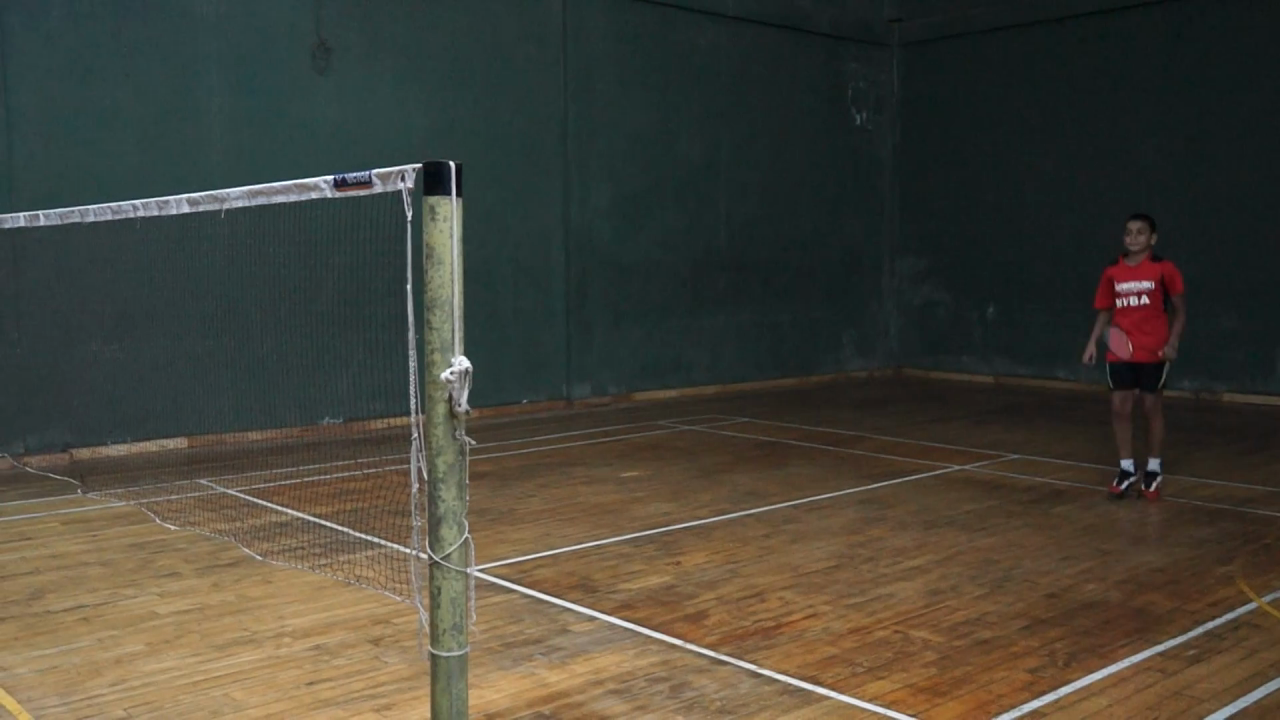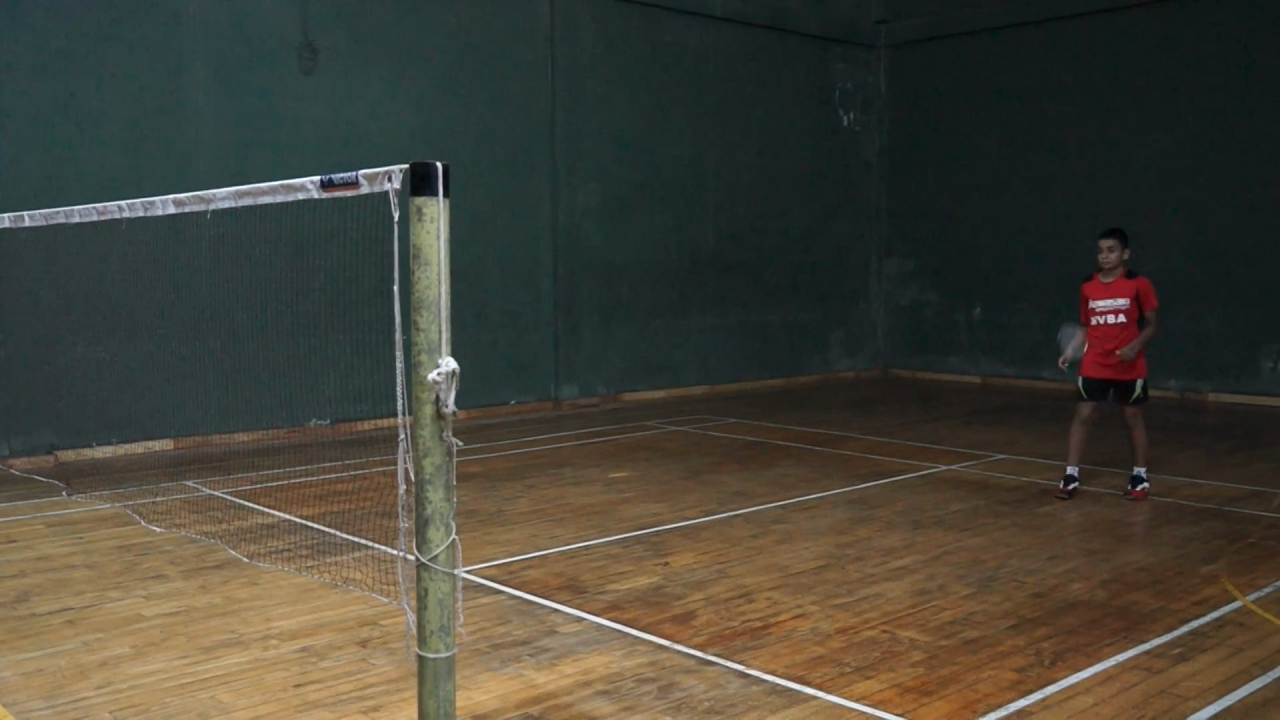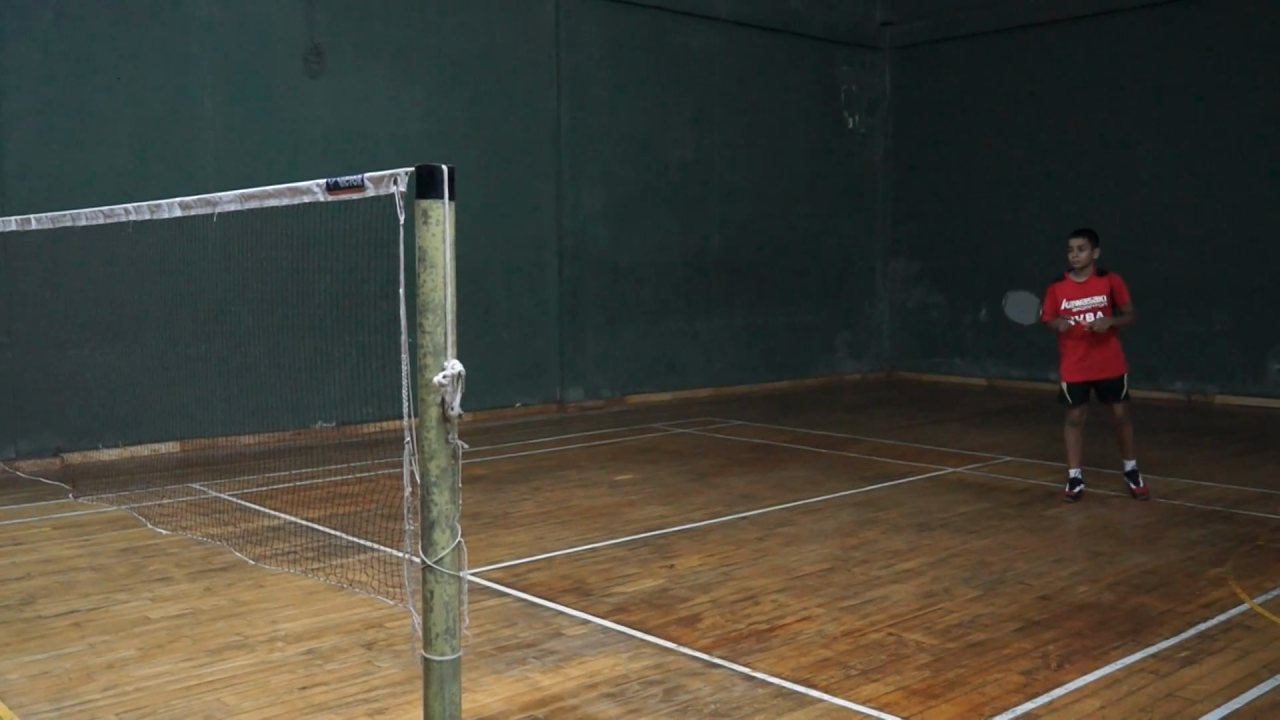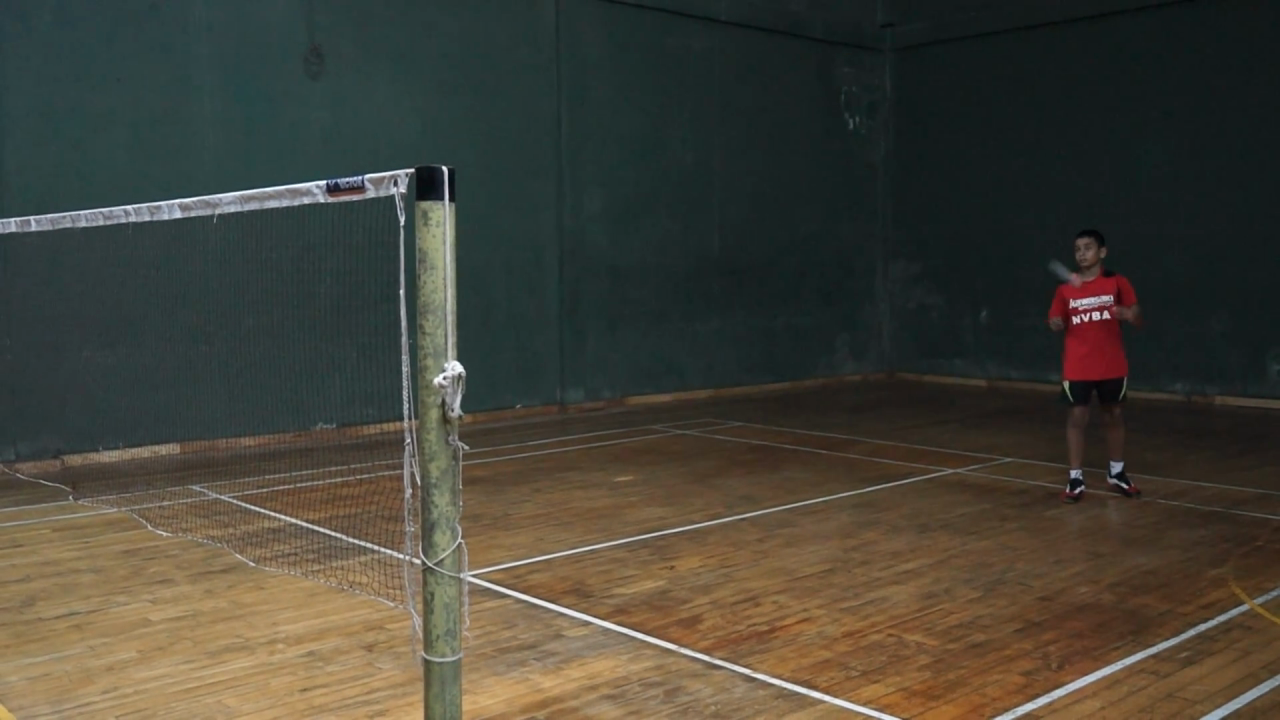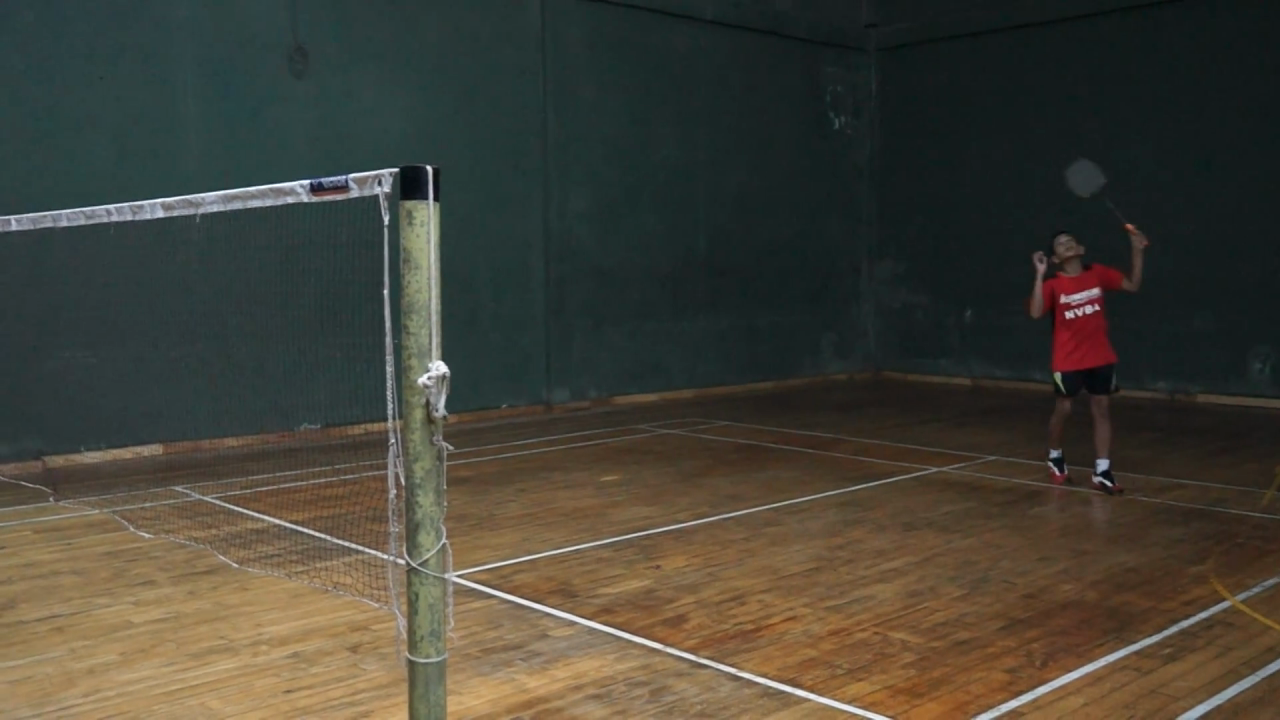
dt=0.5s
person 1, frame 1
left shoulder: (1165, 269)
right shoulder: (1112, 272)
left elbow: (1179, 309)
right elbow: (1104, 311)
left wrist: (1173, 341)
right wrist: (1093, 341)
left hip: (1153, 351)
right hip: (1120, 352)
left knee: (1151, 407)
right knee: (1120, 407)
left ankle: (1153, 471)
right ankle: (1126, 471)
person 1, frame 2
left shoulder: (1139, 284)
right shoulder: (1088, 287)
left elbow: (1151, 323)
left wrist: (1136, 345)
right wrist: (1071, 350)
left hip: (1128, 365)
right hip: (1093, 364)
left knee: (1133, 417)
right knee: (1082, 415)
left ankle: (1140, 475)
right ankle: (1071, 474)
person 1, frame 3
left shoulder: (1111, 281)
right shoulder: (1057, 287)
left elbow: (1129, 315)
right elbow: (1047, 319)
left wrist: (1109, 322)
right wrist: (1057, 324)
left hip: (1110, 363)
right hip: (1073, 366)
left knee: (1121, 415)
right knee: (1074, 418)
left ankle: (1131, 469)
right ankle: (1075, 477)
person 1, frame 4
left shoulder: (1117, 282)
right shoulder: (1065, 288)
left elbow: (1137, 318)
right elbow: (1061, 322)
left wrist: (1131, 315)
right wrist: (1056, 324)
left hip: (1112, 366)
right hip: (1077, 367)
left knee: (1114, 417)
right knee: (1077, 419)
left ankle: (1117, 473)
right ankle: (1075, 479)
person 1, frame 5
left shoulder: (1098, 273)
right shoulder: (1052, 284)
left elbow: (1132, 285)
right elbow: (1035, 313)
left wrist: (1137, 252)
right wrist: (1039, 274)
left hip: (1100, 357)
right hip: (1067, 360)
left knee: (1101, 411)
right knee: (1063, 410)
left ankle: (1102, 472)
right ankle: (1055, 457)
